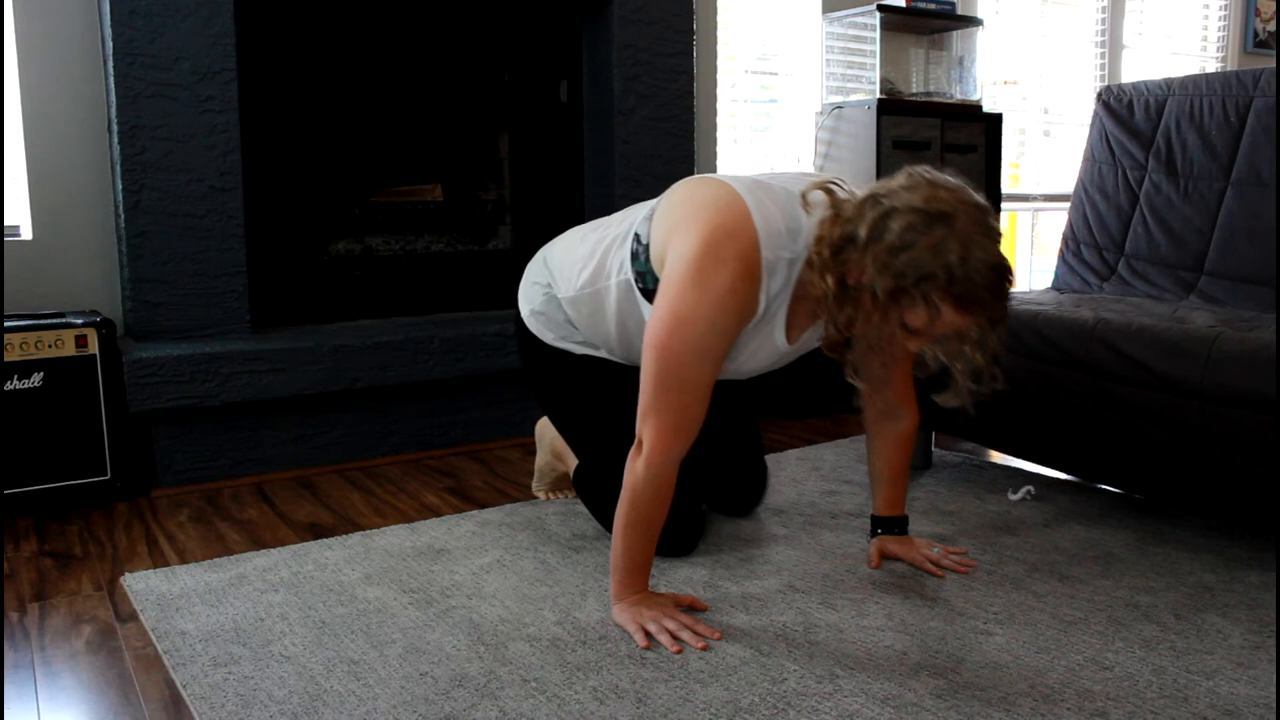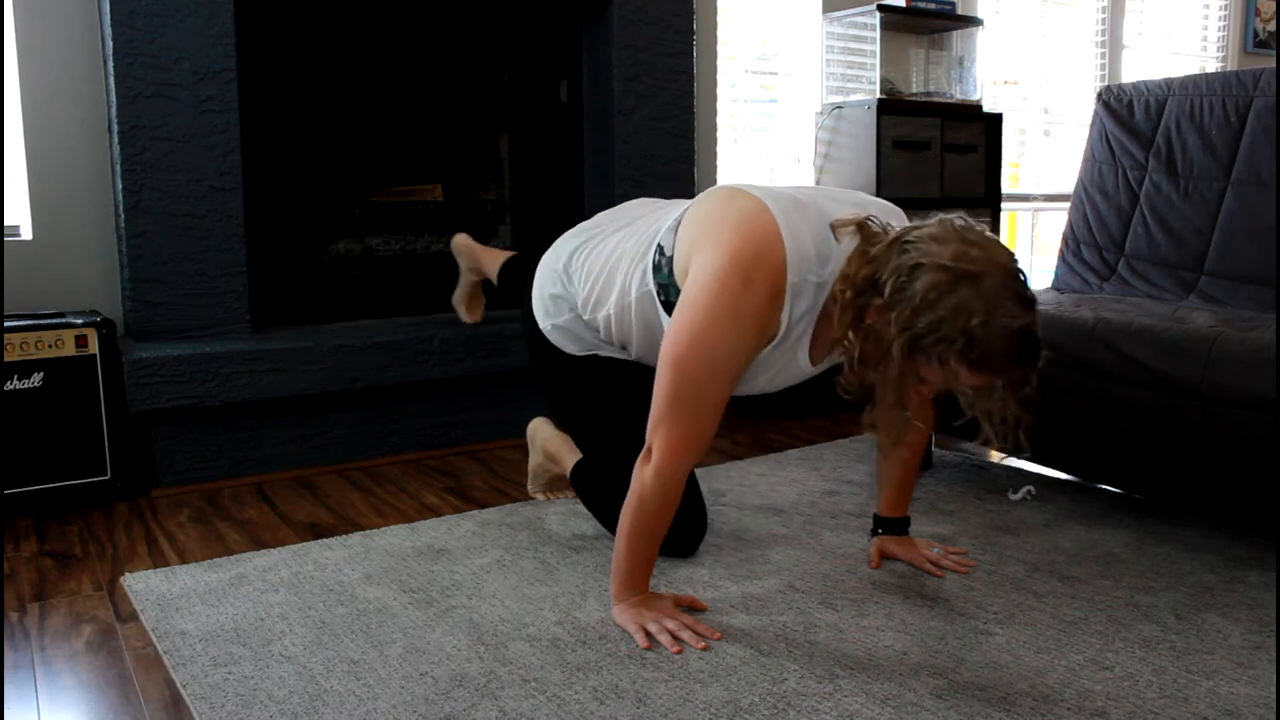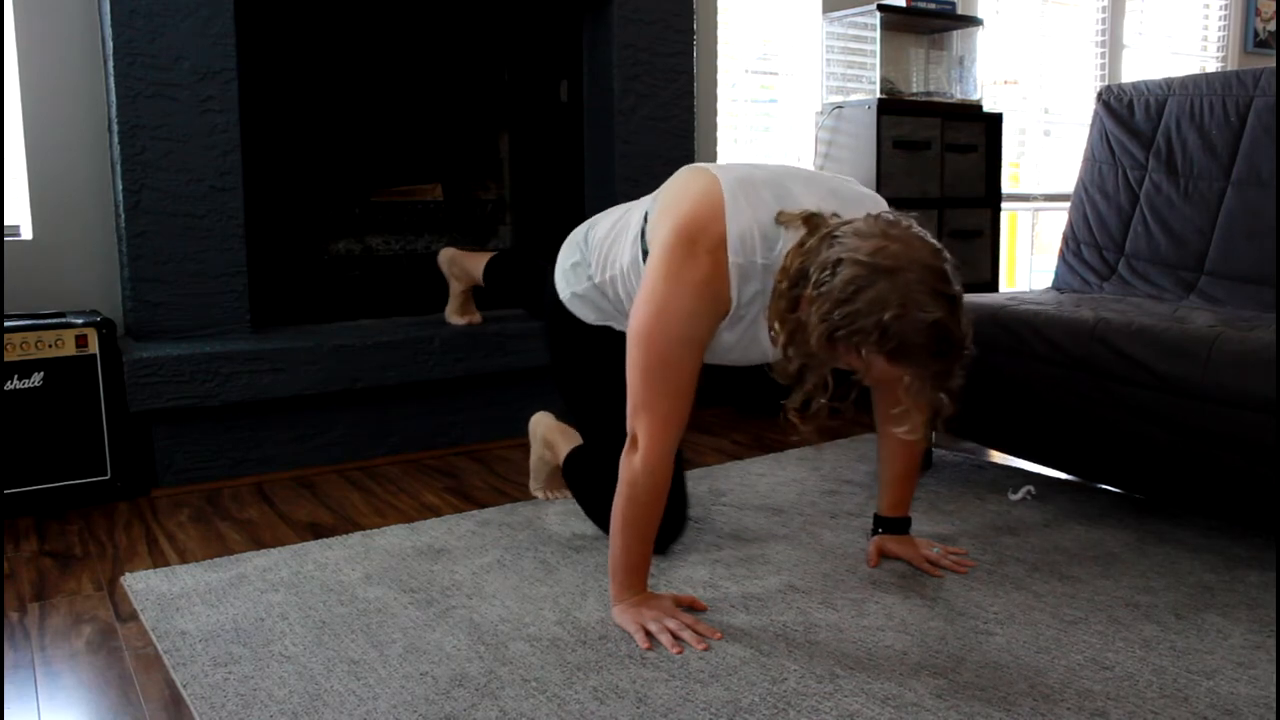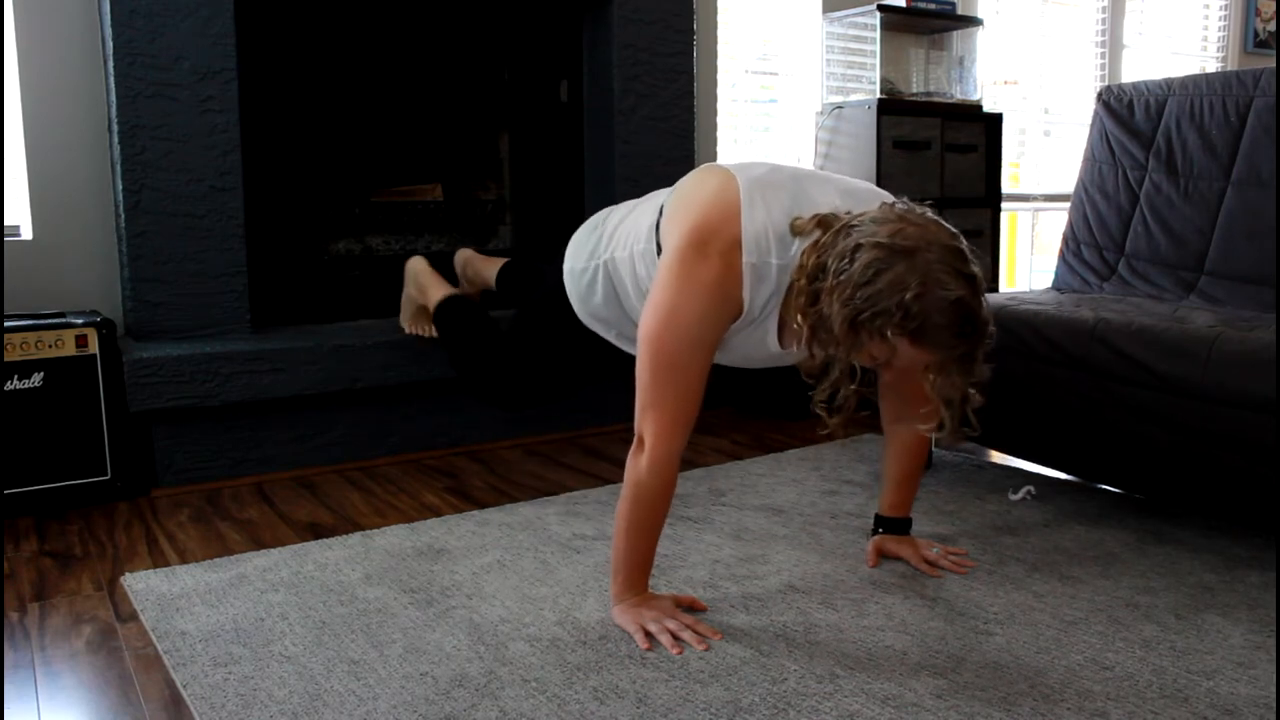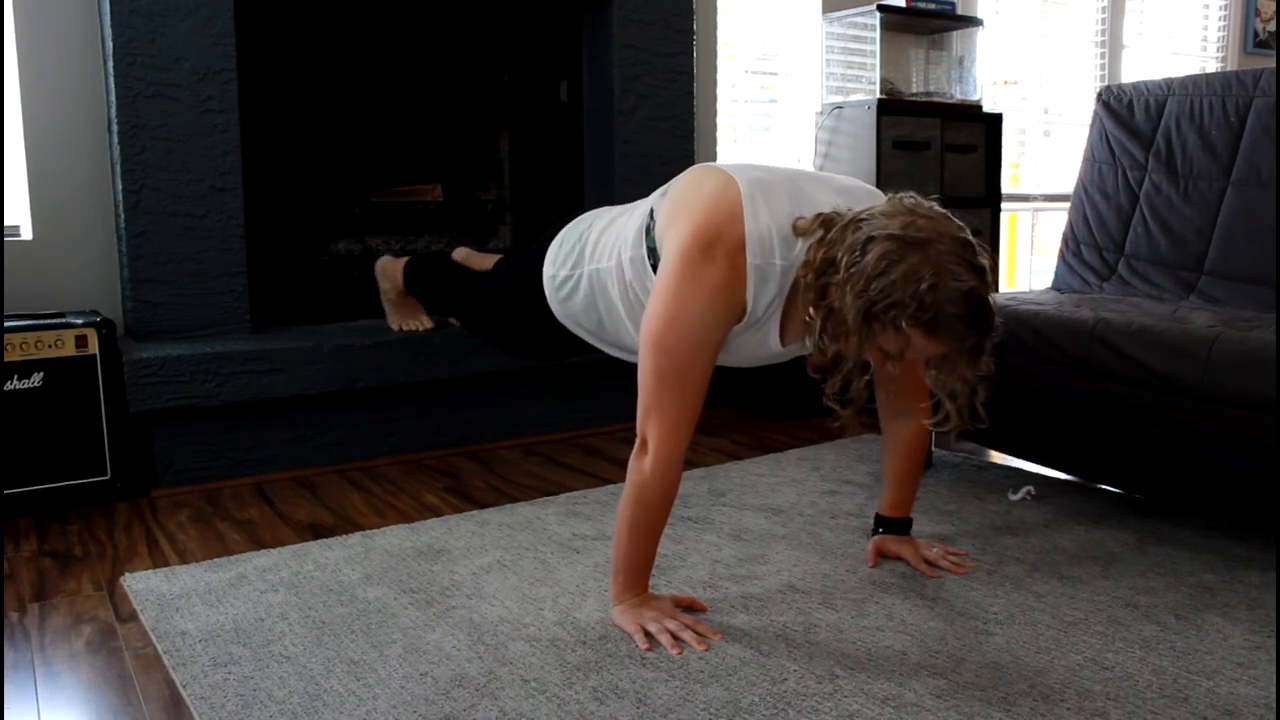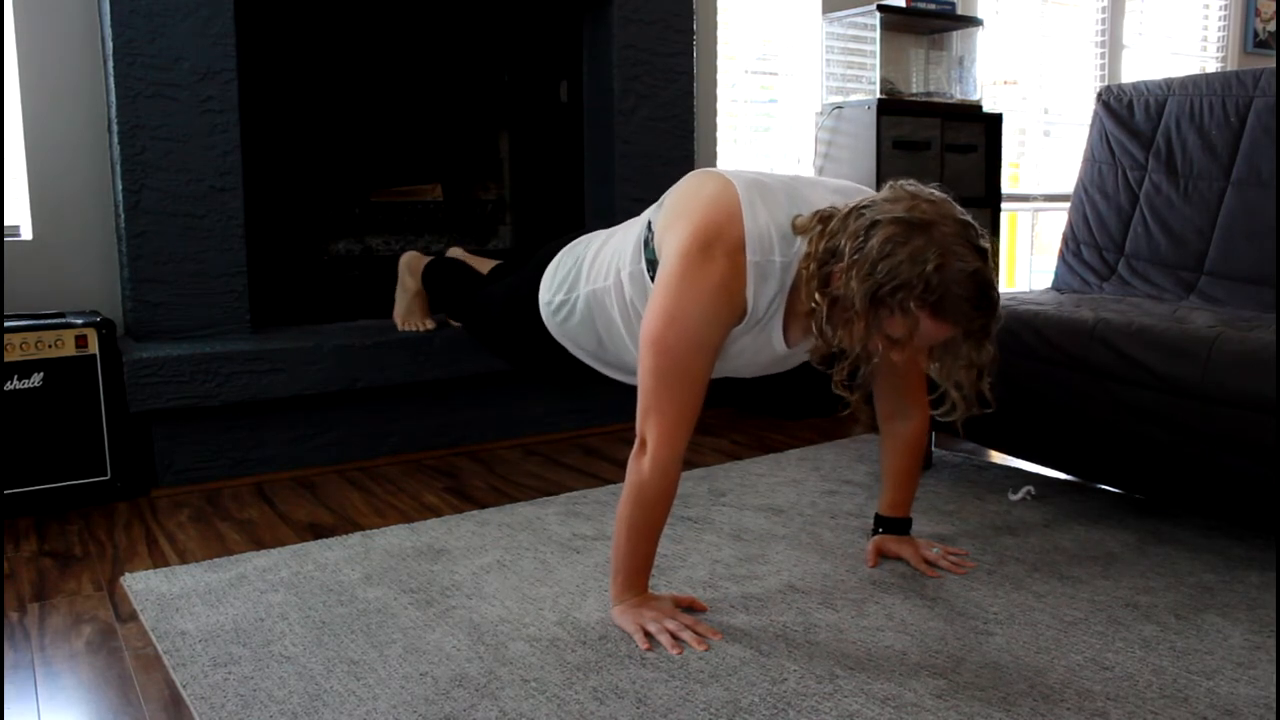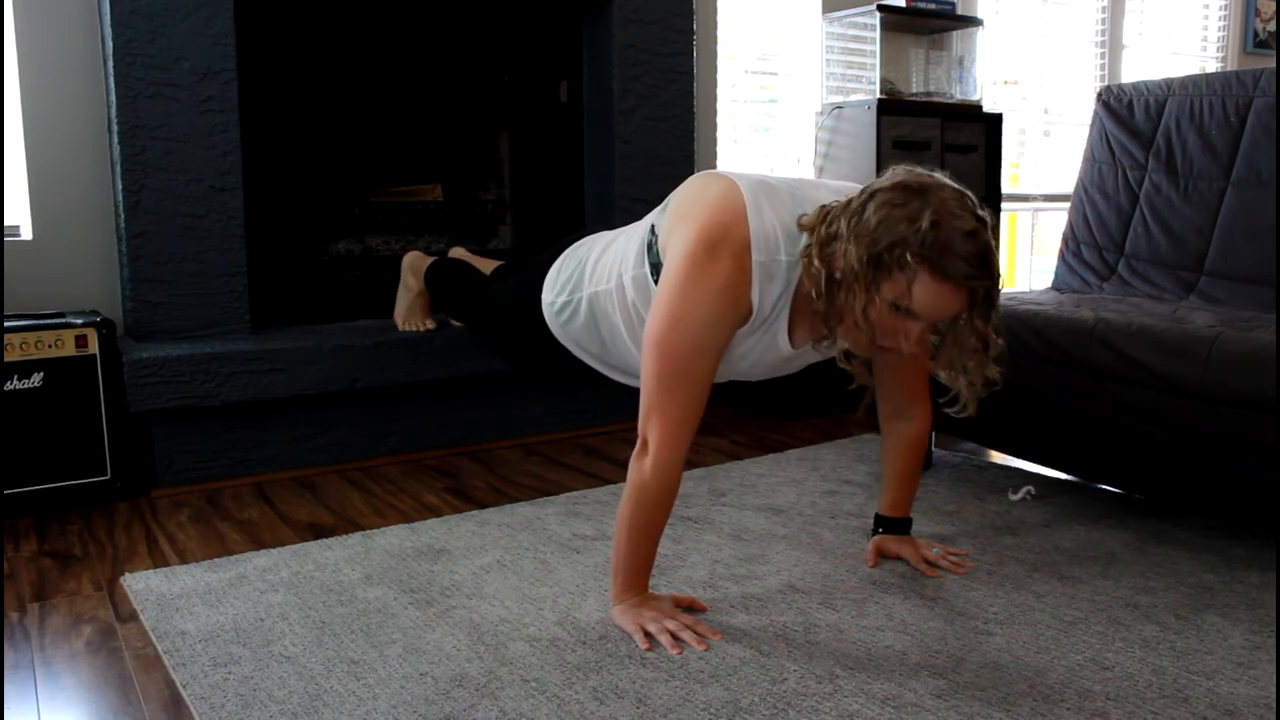
dt=0.7s
person 1, frame 1
left shoulder: (877, 249)
right shoulder: (726, 257)
left elbow: (892, 409)
right elbow: (657, 447)
left wrist: (889, 526)
right wrist: (630, 594)
left hip: (661, 334)
right hip: (569, 327)
left knee: (742, 491)
right knee: (673, 531)
right ankle: (564, 444)
person 1, frame 2
left shoulder: (902, 267)
right shoulder: (748, 277)
left elbow: (906, 416)
right elbow: (666, 456)
left wrist: (891, 526)
right wrist: (629, 597)
left hip: (643, 263)
right hip: (579, 321)
right knee: (679, 530)
left ankle: (480, 259)
right ankle: (558, 446)
person 1, frame 3
left shoulder: (877, 263)
right shoulder: (703, 254)
left elbow: (902, 406)
right elbow: (649, 440)
left wrist: (893, 525)
right wrist: (629, 596)
right hip: (600, 294)
right knee: (659, 524)
left ankle: (469, 265)
right ankle: (558, 441)
person 1, frame 4
left shoulder: (895, 262)
right shoulder: (716, 256)
left elbow: (909, 412)
right elbow: (655, 442)
left wrist: (892, 525)
right wrist: (629, 596)
right hip: (605, 281)
left knee: (530, 297)
right knee: (484, 352)
left ankle: (479, 265)
right ankle: (426, 283)
person 1, frame 5
left shoulder: (889, 259)
right shoulder: (718, 257)
left elbow: (907, 409)
right elbow: (658, 444)
left wrist: (893, 525)
right wrist: (629, 597)
left hip: (634, 283)
right hip: (579, 285)
right knee: (487, 307)
left ankle: (477, 259)
right ankle: (401, 273)
person 1, frame 6
left shoulder: (889, 258)
right shoulder: (718, 255)
left elbow: (905, 411)
right elbow: (657, 444)
left wrist: (892, 526)
right wrist: (628, 597)
left hip: (634, 300)
right hip: (574, 301)
right knee: (486, 312)
left ankle: (472, 262)
right ankle: (426, 274)
person 1, frame 7
left shoulder: (898, 267)
right shoulder: (723, 254)
left elbow: (907, 414)
right elbow: (659, 446)
left wrist: (892, 526)
right wrist: (628, 598)
left hip: (638, 303)
right hip: (576, 303)
right knee: (488, 311)
left ankle: (472, 261)
right ankle: (428, 273)
